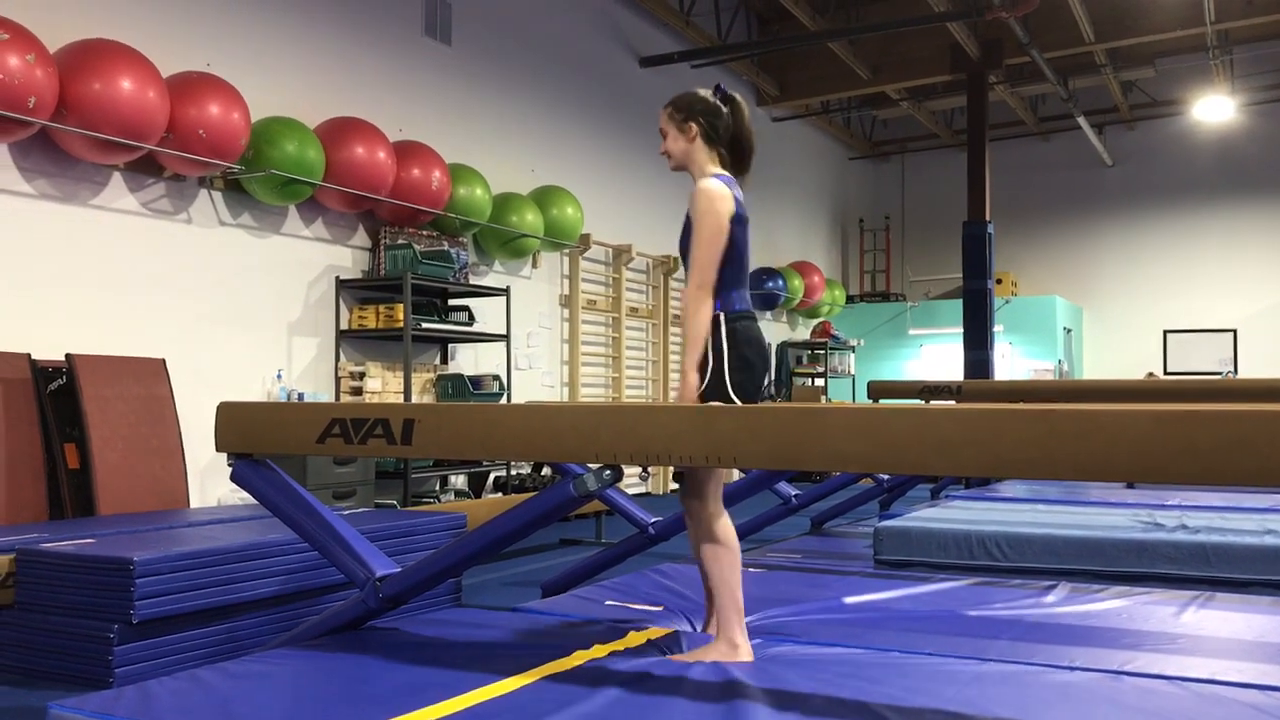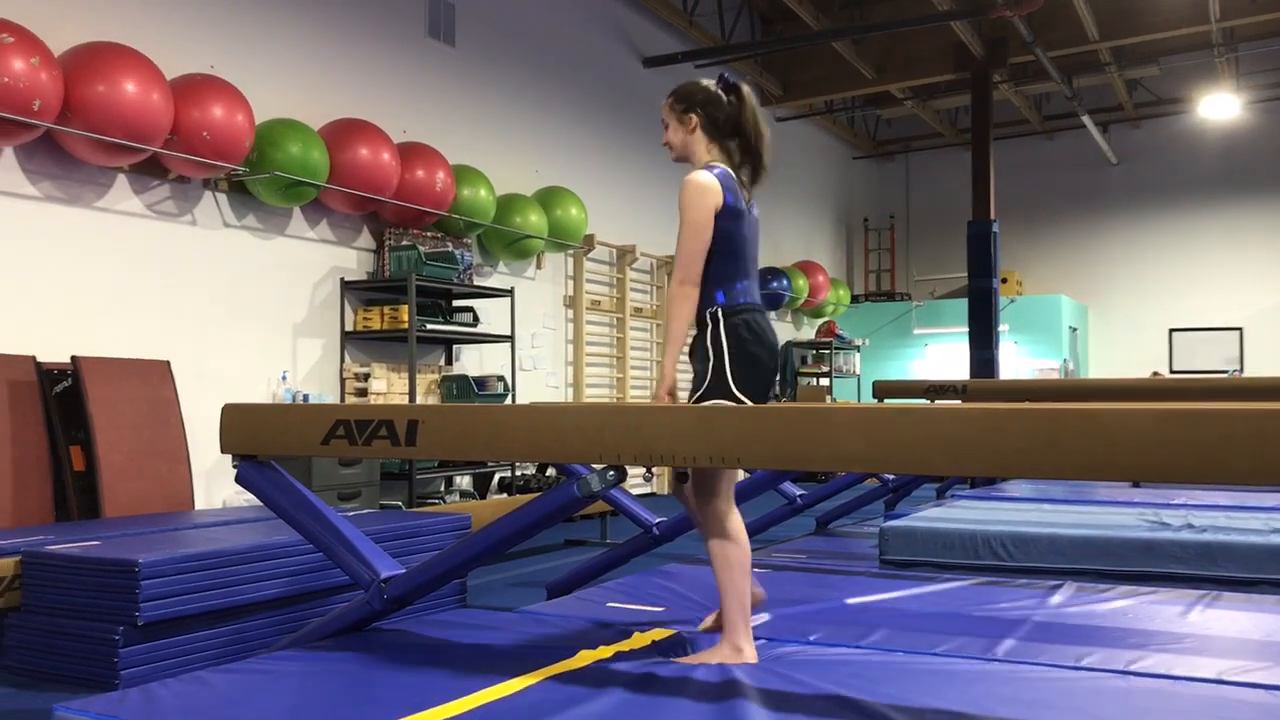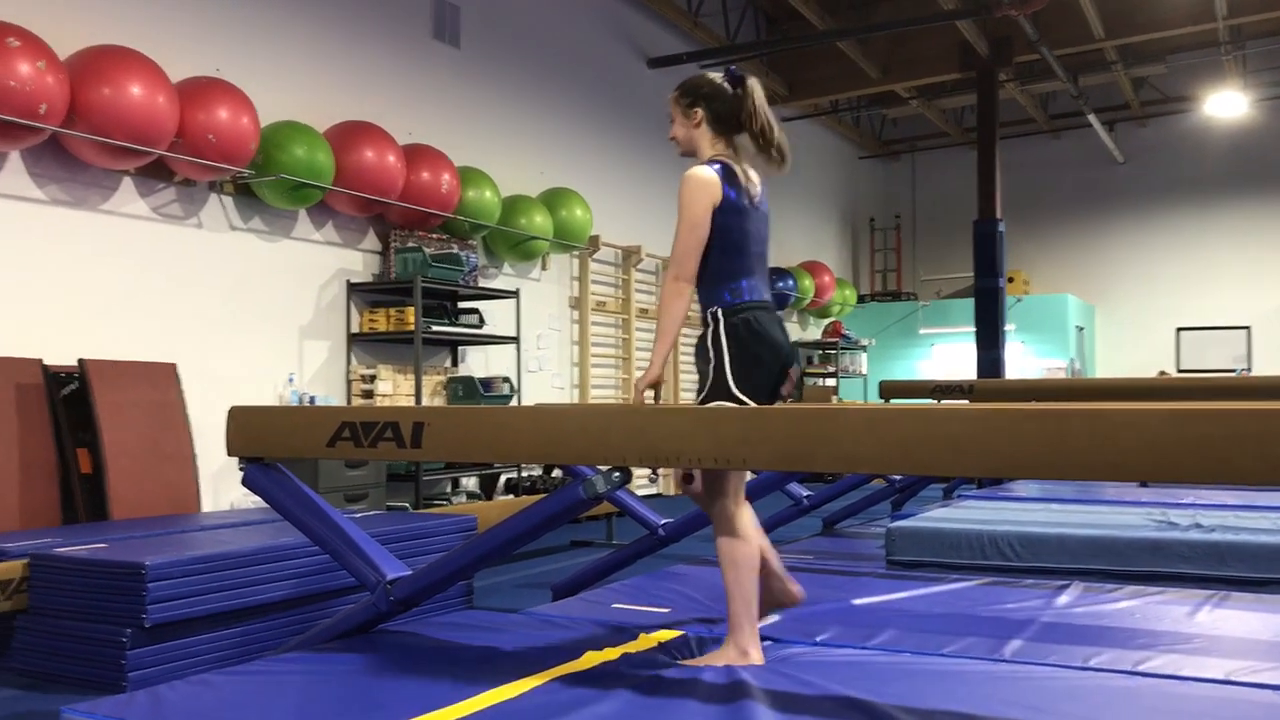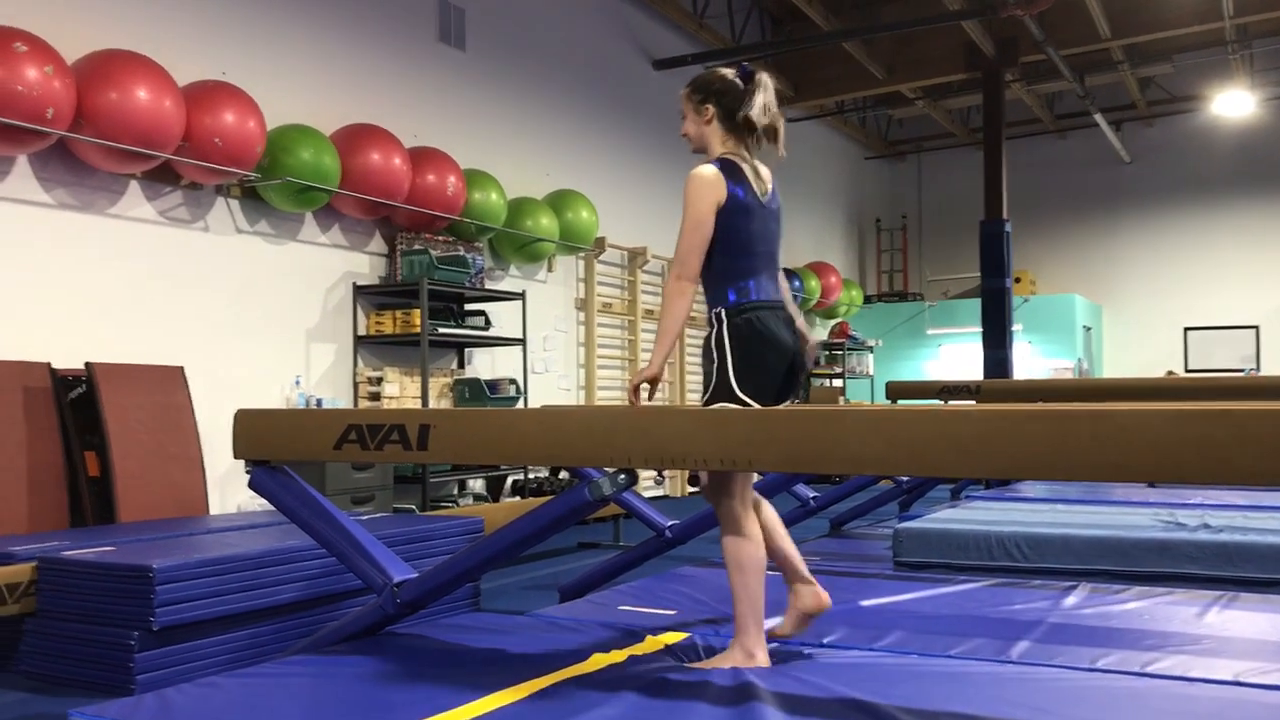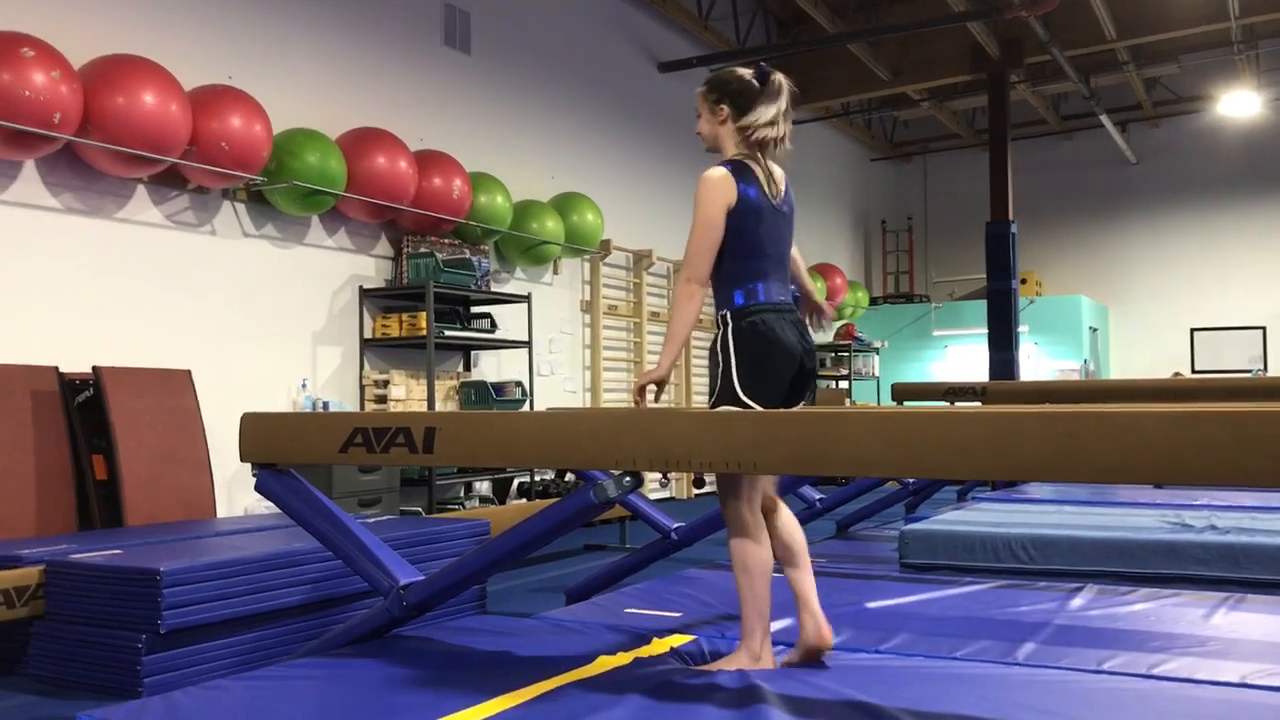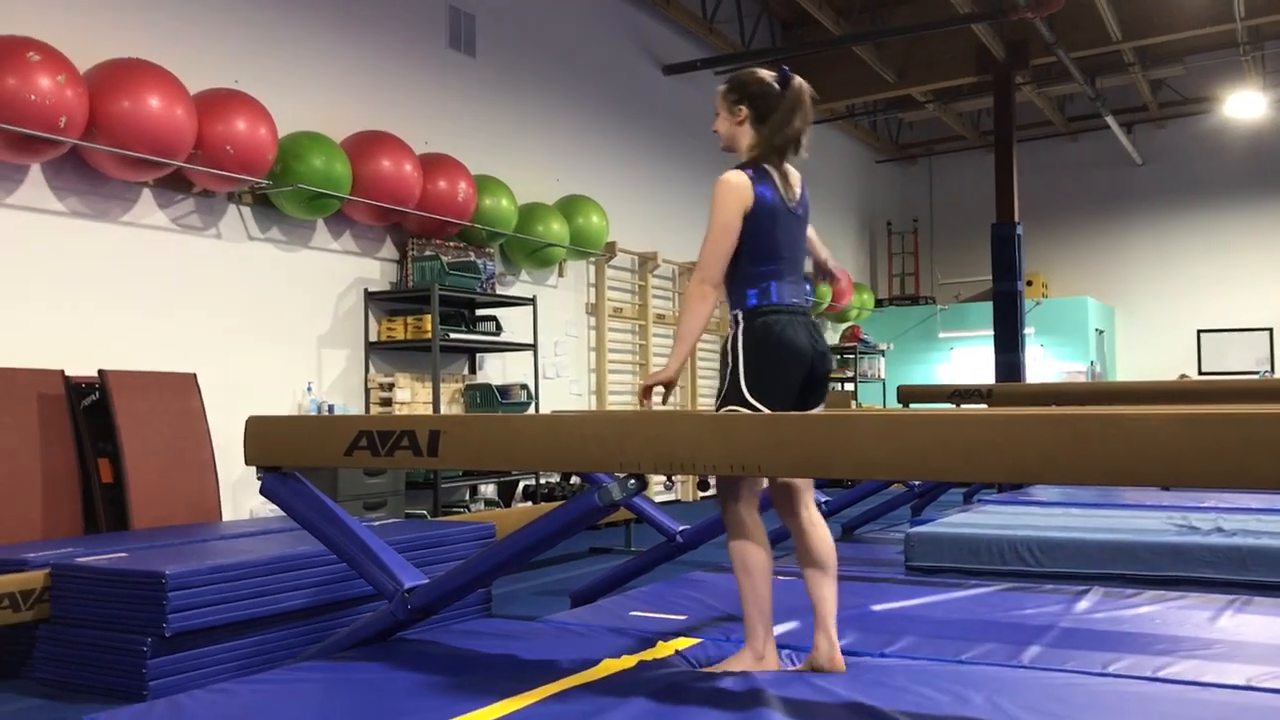
dt=0.1s
person 1, frame 1
left shoulder: (708, 190)
right shoulder: (721, 191)
left elbow: (701, 290)
left wrist: (688, 370)
left hip: (727, 348)
right hip: (732, 347)
left knee: (700, 495)
right knee: (701, 492)
left ankle: (731, 640)
right ankle: (718, 610)
person 1, frame 2
left shoulder: (700, 183)
right shoulder: (733, 182)
left elbow: (686, 284)
left wrist: (668, 364)
left hip: (729, 341)
right hip: (746, 337)
left knee: (712, 493)
right knee: (697, 484)
left ankle: (737, 643)
right ankle: (741, 589)
person 1, frame 3
left shoulder: (701, 178)
right shoulder: (748, 180)
left elbow: (682, 278)
left wrist: (656, 361)
left hip: (734, 336)
right hip: (768, 333)
left knee: (722, 494)
right knee: (710, 480)
left ankle: (744, 646)
right ankle: (775, 579)
person 1, frame 4
left shoulder: (707, 177)
right shoulder: (763, 178)
left elbow: (684, 277)
left wrist: (657, 359)
right wrist: (797, 329)
left hip: (739, 336)
right hip: (776, 334)
left knee: (730, 495)
right knee: (729, 482)
left ankle: (749, 648)
right ankle: (802, 586)
person 1, frame 5
left shoulder: (719, 180)
right shoulder: (776, 178)
left elbow: (695, 278)
left wrist: (666, 361)
right wrist: (812, 298)
left hip: (750, 338)
right hip: (793, 337)
left knee: (740, 500)
right knee: (759, 491)
left ankle: (755, 650)
right ankle: (813, 621)
person 1, frame 6
left shoulder: (736, 182)
right shoulder: (792, 180)
left elbow: (708, 281)
left wrist: (675, 361)
right wrist: (826, 266)
left hip: (762, 340)
right hip: (808, 340)
left knee: (739, 501)
right knee: (797, 498)
left ankle: (759, 650)
right ankle: (826, 644)
